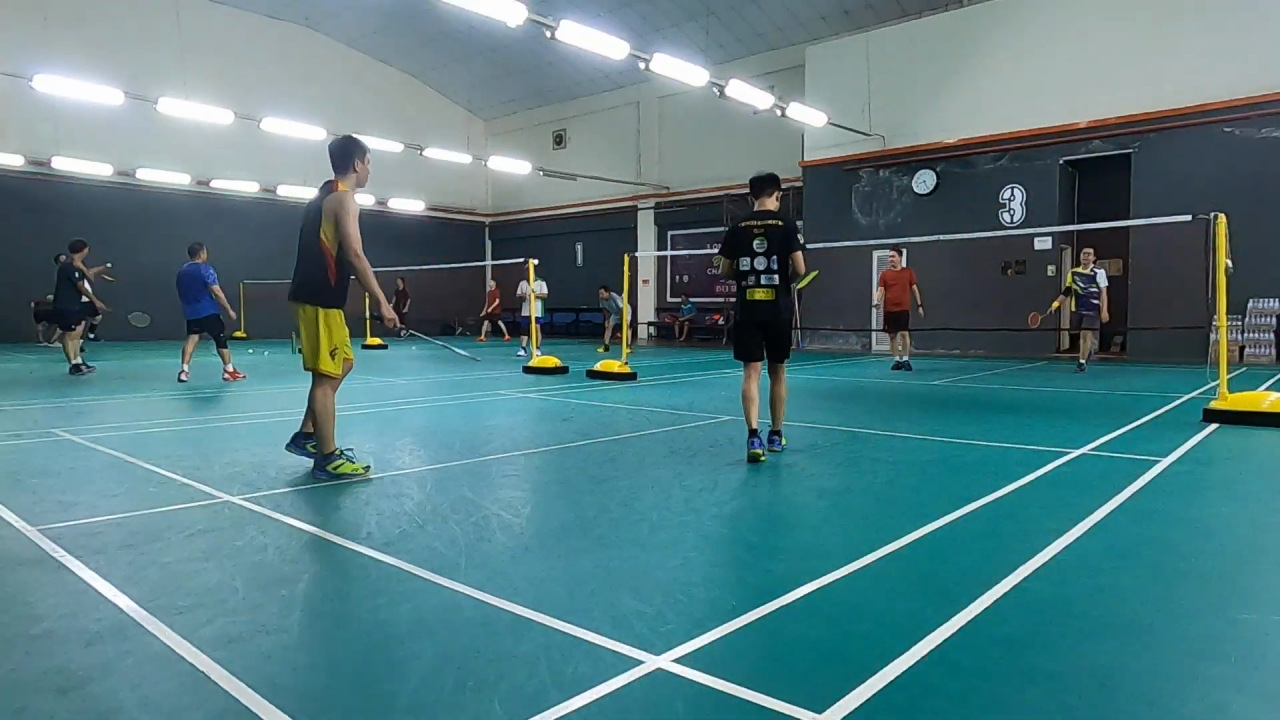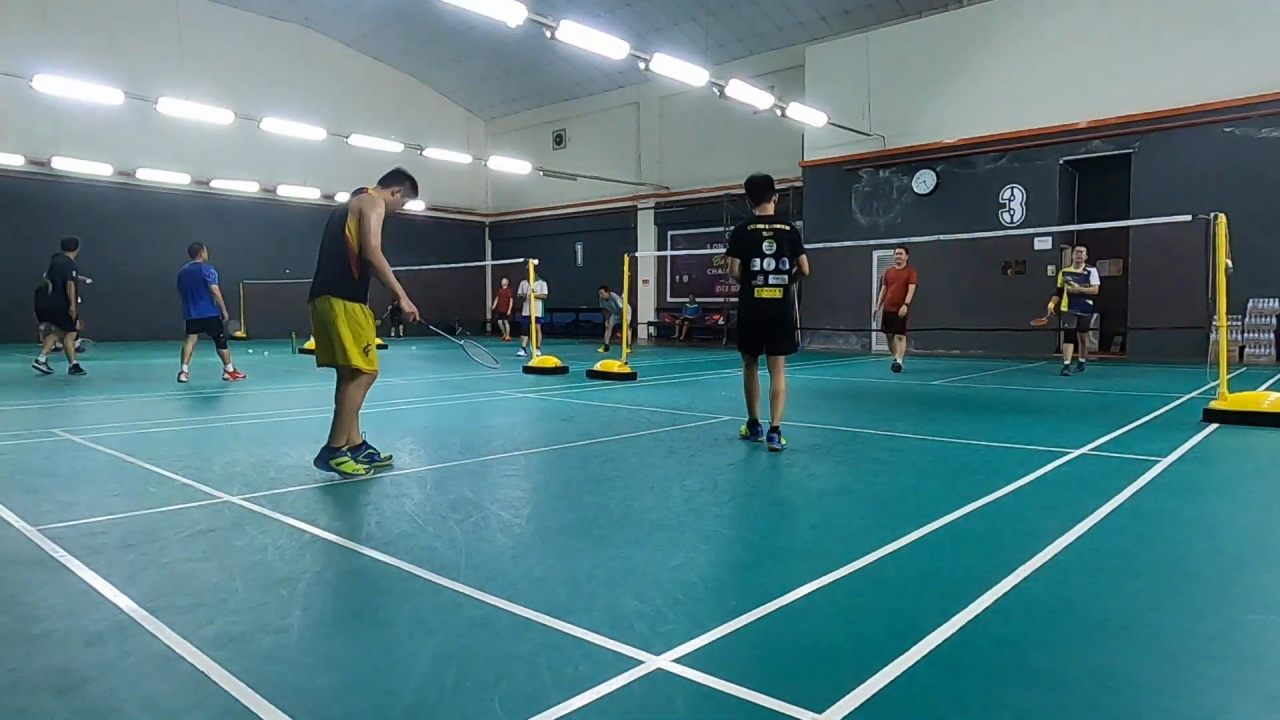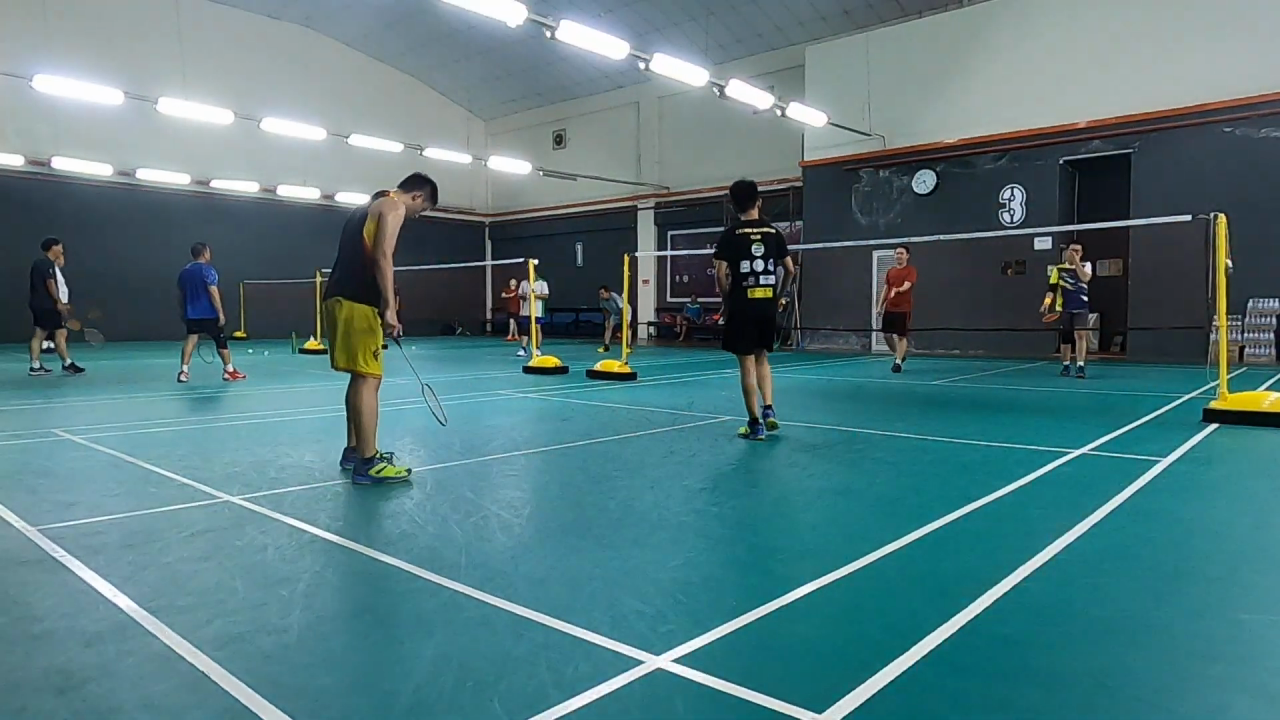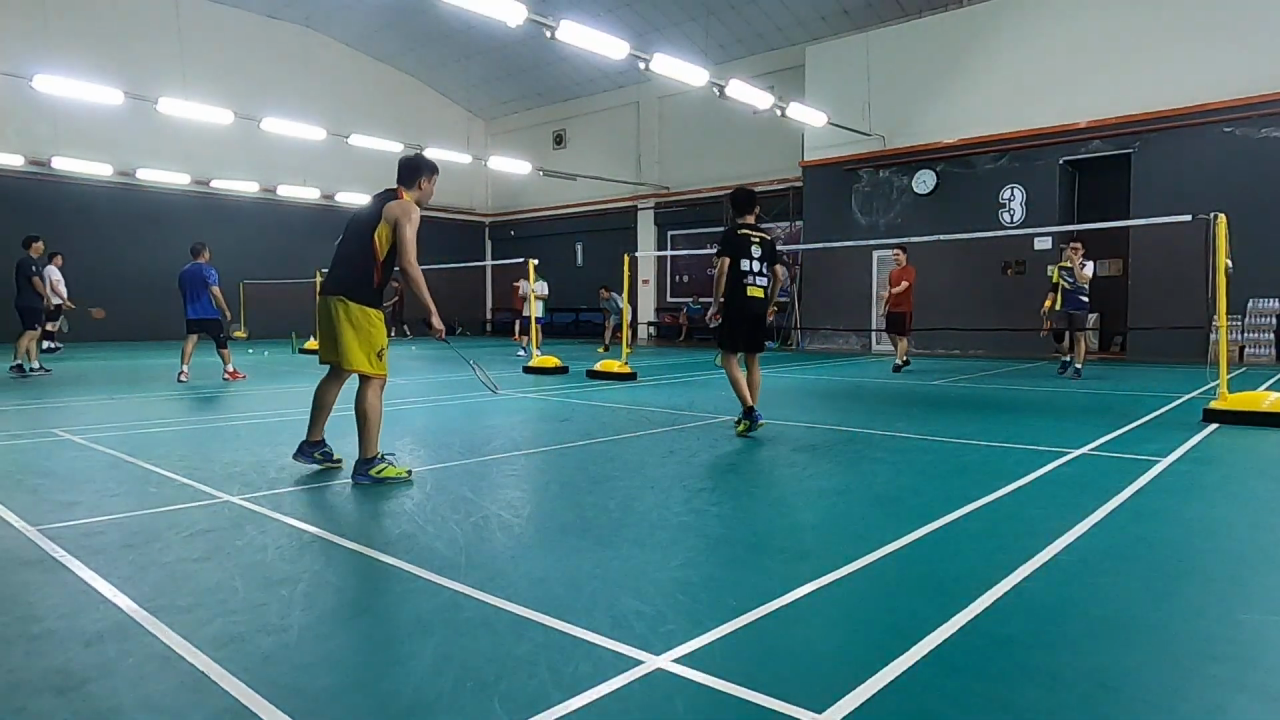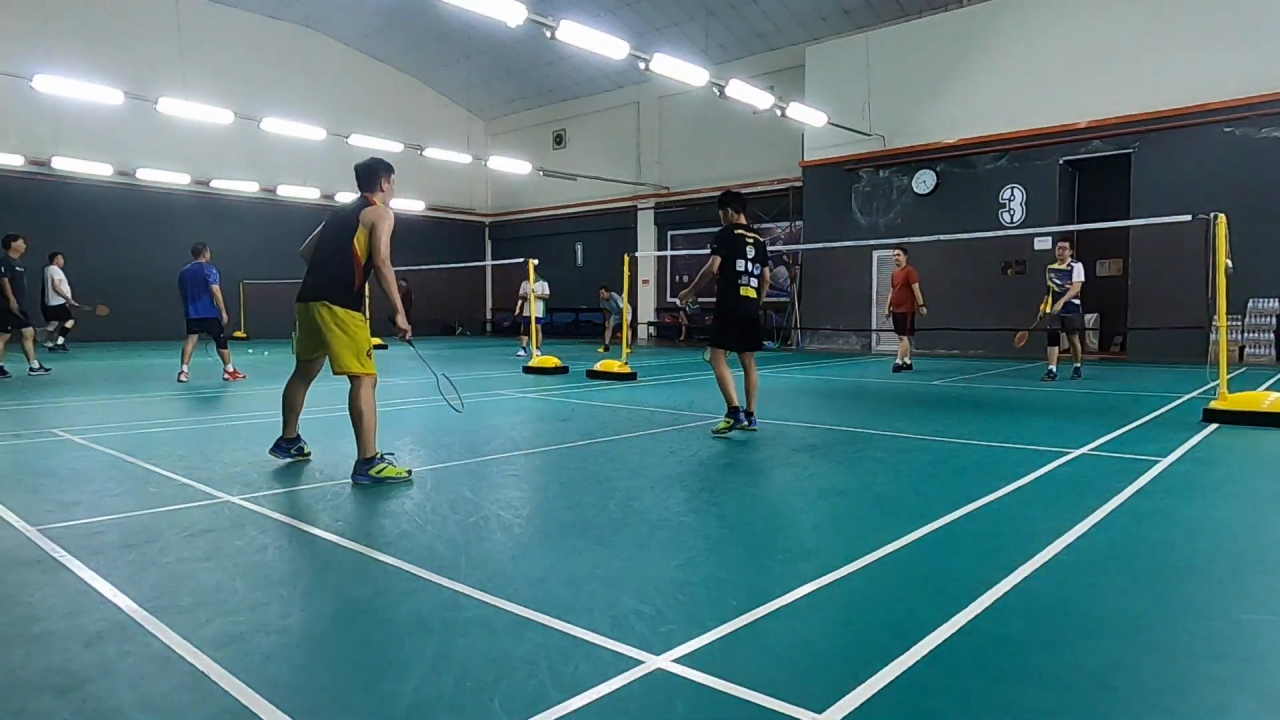
dt=0.4s
person 1, frame 1
left shoulder: (324, 197)
right shoulder: (343, 199)
right elbow: (355, 255)
right wrist: (382, 303)
left hip: (314, 297)
right hip: (321, 301)
left knee: (340, 365)
right knee: (327, 376)
left ankle: (308, 434)
right ankle: (327, 458)
person 1, frame 2
left shoulder: (352, 204)
right shoulder: (372, 202)
right elbow: (372, 253)
right wrist: (402, 297)
left hip: (325, 296)
right hip: (343, 298)
left knee: (350, 375)
right knee: (363, 372)
left ankle: (354, 446)
right ankle: (333, 451)
person 1, frame 3
left shoulder: (370, 206)
right shoulder: (394, 205)
right elbow: (382, 257)
right wrist: (389, 307)
left hip: (338, 297)
right hip: (356, 301)
left knee: (360, 376)
right knee: (368, 380)
left ankle: (355, 450)
right ankle: (367, 462)
person 1, frame 4
left shoulder: (376, 204)
right shoulder: (407, 209)
left elbow: (344, 248)
right elbow: (408, 264)
right wrist: (432, 312)
left hip: (333, 294)
right hip: (358, 302)
left knee: (338, 372)
right knee: (373, 379)
left ankle: (313, 444)
right ankle: (368, 463)
person 1, frame 5
left shoulder: (341, 213)
right shoulder: (380, 213)
left elbow: (306, 252)
right elbow: (381, 264)
right wrist: (399, 312)
left hip: (309, 300)
right hip: (339, 305)
left knee: (305, 371)
right knee: (364, 378)
left ankle: (288, 440)
right ankle: (368, 463)
person 2, frame 1
left shoulder: (737, 228)
right shoulder: (786, 225)
left elbow: (725, 270)
right elbow: (799, 269)
right wrist: (784, 280)
left hip: (747, 309)
right hip: (778, 309)
left knee: (751, 373)
right knee: (777, 371)
left ankle: (754, 436)
right ankle: (776, 434)
person 2, frame 2
left shoulder: (741, 231)
right shoulder: (789, 230)
left elbow: (734, 272)
right elbow: (804, 270)
left hip: (751, 306)
right hip: (781, 307)
left knee: (751, 365)
right knee: (777, 369)
left ankle: (754, 425)
right ankle: (775, 431)
person 2, frame 3
left shoulder: (731, 235)
right shoulder: (774, 233)
left elbow: (720, 274)
right elbow: (789, 270)
left wrist: (728, 300)
right wrist: (778, 296)
left hip: (742, 306)
right hip: (767, 306)
left knee: (747, 365)
right knee: (761, 358)
left ankle: (755, 424)
right ankle: (768, 409)
person 2, frame 4
left shoulder: (731, 234)
right shoulder: (767, 239)
left elbow: (722, 270)
right elbow: (778, 277)
left wrist: (716, 304)
right wrist: (769, 305)
left hip: (737, 305)
right hip: (759, 307)
left knee: (730, 361)
right knee: (752, 361)
left ankle: (751, 412)
right ankle: (749, 414)
person 2, frame 5
left shoulder: (727, 234)
right shoulder: (759, 240)
left elbow: (712, 268)
right elbow: (765, 279)
left wrist: (691, 290)
left hip: (730, 305)
right hip: (751, 307)
left knee: (718, 359)
right knee: (749, 361)
left ankle: (734, 412)
right ankle: (750, 416)
